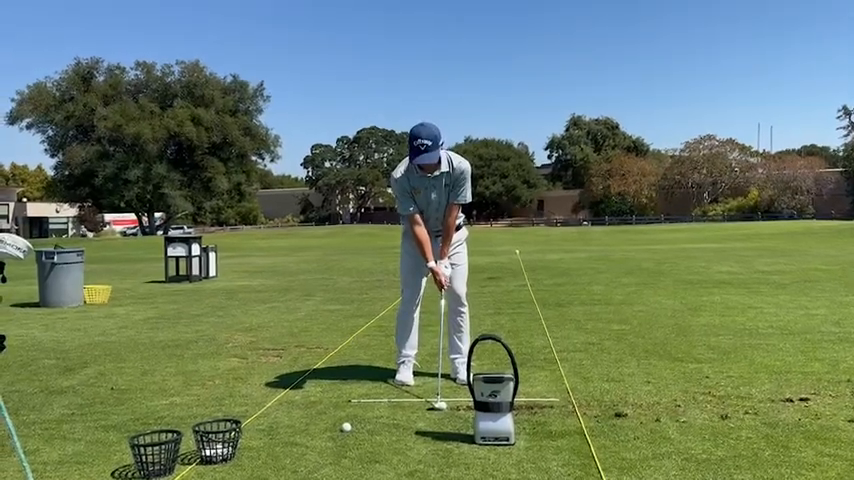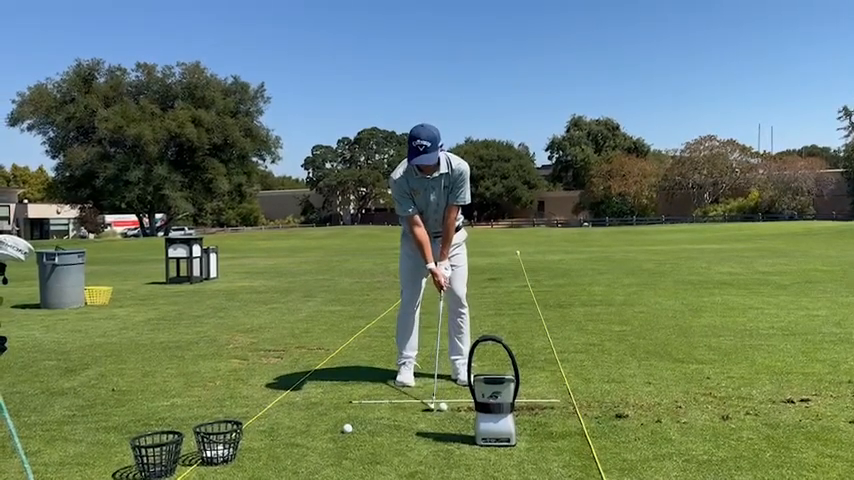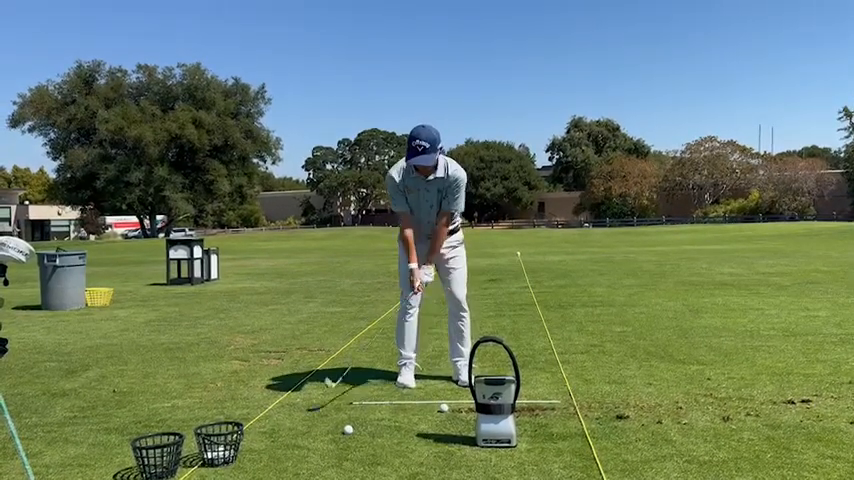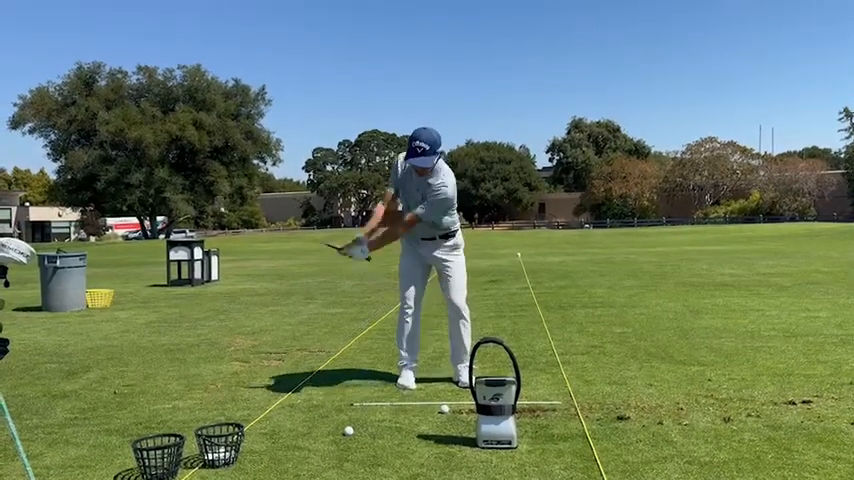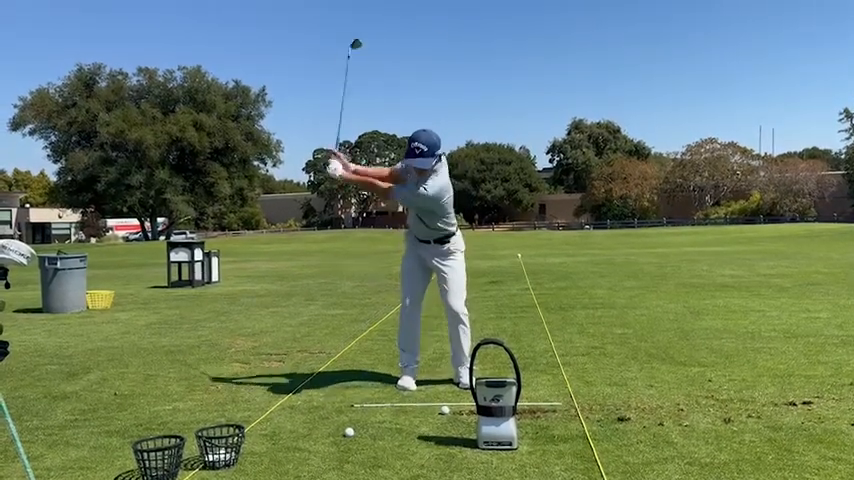
dt=0.2s
person 1, frame 1
left shoulder: (460, 167)
right shoulder: (400, 177)
left elbow: (451, 216)
right elbow: (416, 222)
left wrist: (443, 258)
right wrist: (431, 264)
left hip: (452, 237)
right hip: (416, 238)
left knee: (458, 299)
right knee: (410, 300)
left ankle: (460, 363)
right ankle: (405, 363)
person 1, frame 2
left shoulder: (458, 169)
right shoulder: (399, 178)
left elbow: (451, 217)
right elbow: (415, 224)
left wrist: (443, 259)
right wrist: (431, 265)
left hip: (451, 238)
right hip: (415, 240)
left knee: (458, 300)
right knee: (410, 301)
left ankle: (460, 365)
right ankle: (406, 364)
person 1, frame 3
left shoulder: (455, 175)
right shoulder: (396, 176)
left elbow: (443, 223)
right elbow: (406, 223)
left wrist: (431, 264)
right wrist: (413, 265)
left hip: (448, 240)
right hip: (413, 241)
left knee: (458, 302)
right knee: (409, 302)
left ankle: (461, 366)
right ankle: (406, 365)
person 1, frame 4
left shoulder: (443, 185)
right shoulder: (403, 163)
left elbow: (406, 223)
right elbow: (387, 203)
left wrist: (369, 247)
right wrist: (363, 236)
left hip: (447, 244)
right hip: (411, 241)
left knee: (456, 305)
right knee: (409, 305)
left ankle: (463, 367)
right ankle: (407, 367)
person 1, frame 5
left shoulder: (433, 189)
right shoulder: (415, 161)
left elbow: (389, 191)
right elbow: (390, 173)
left wrist: (349, 177)
right wrist: (353, 167)
left hip: (445, 248)
right hip: (417, 244)
left knee: (455, 308)
right knee: (409, 306)
left ankle: (463, 369)
right ankle: (408, 368)
